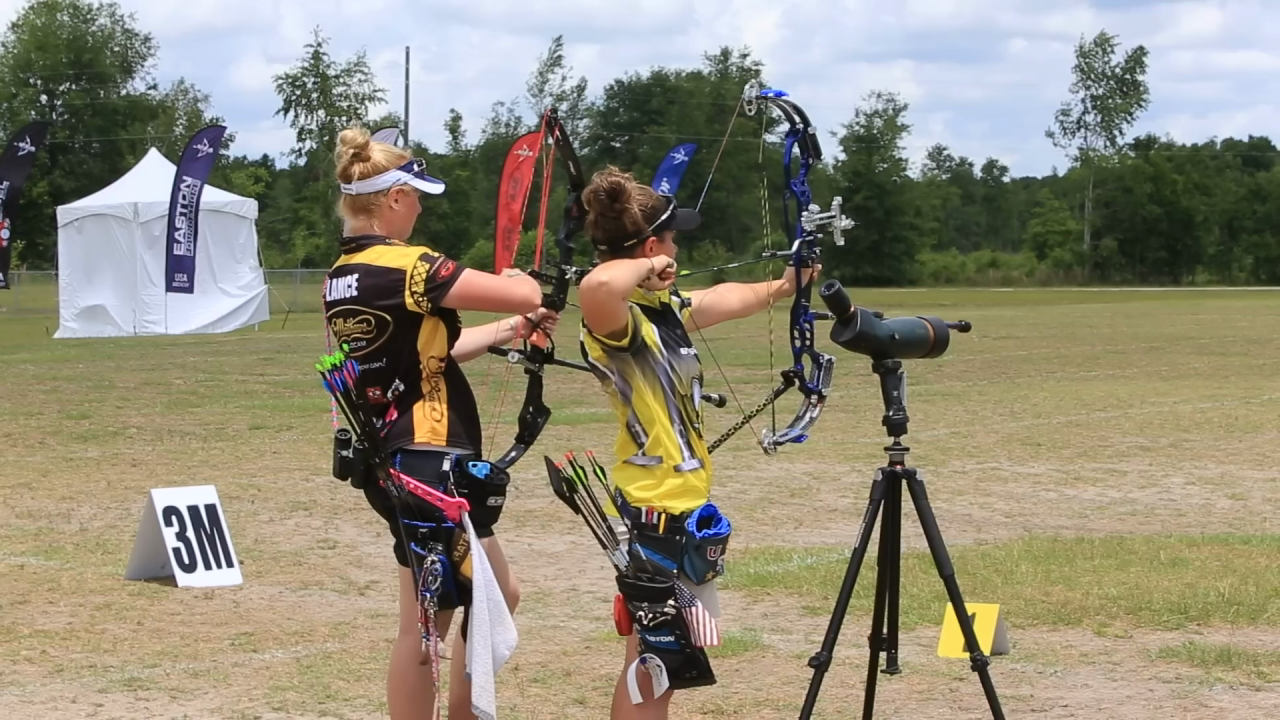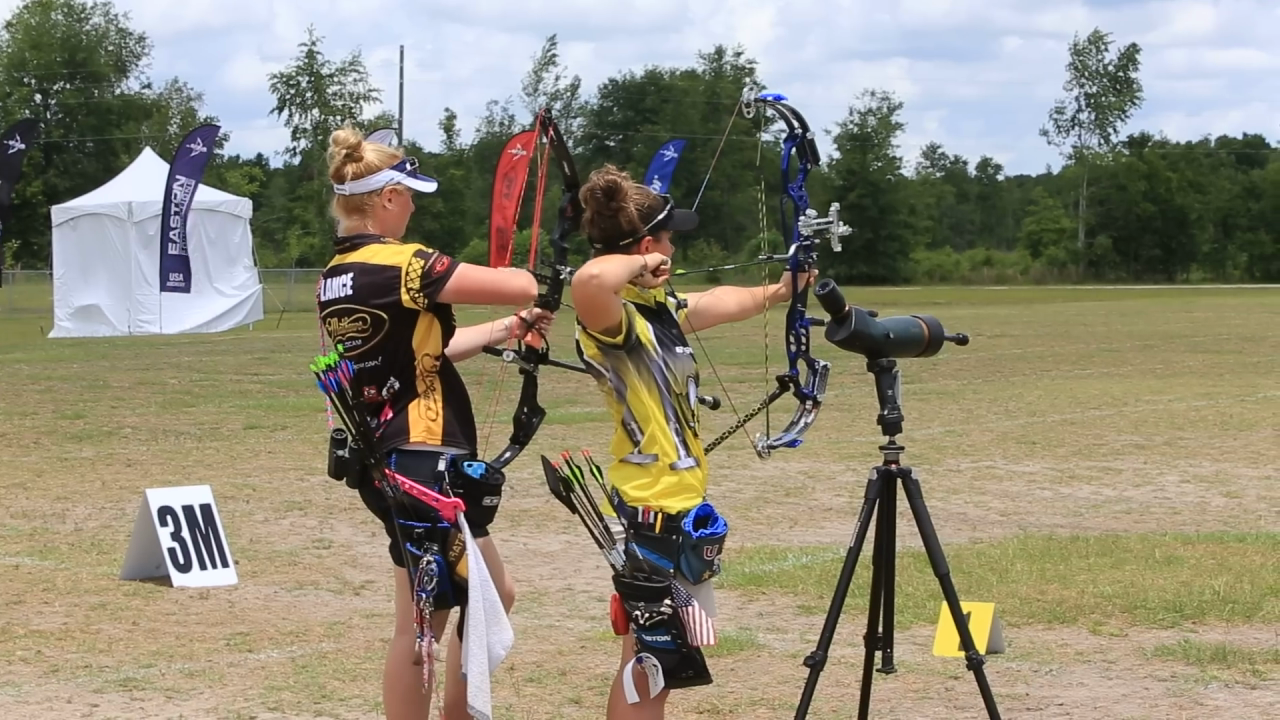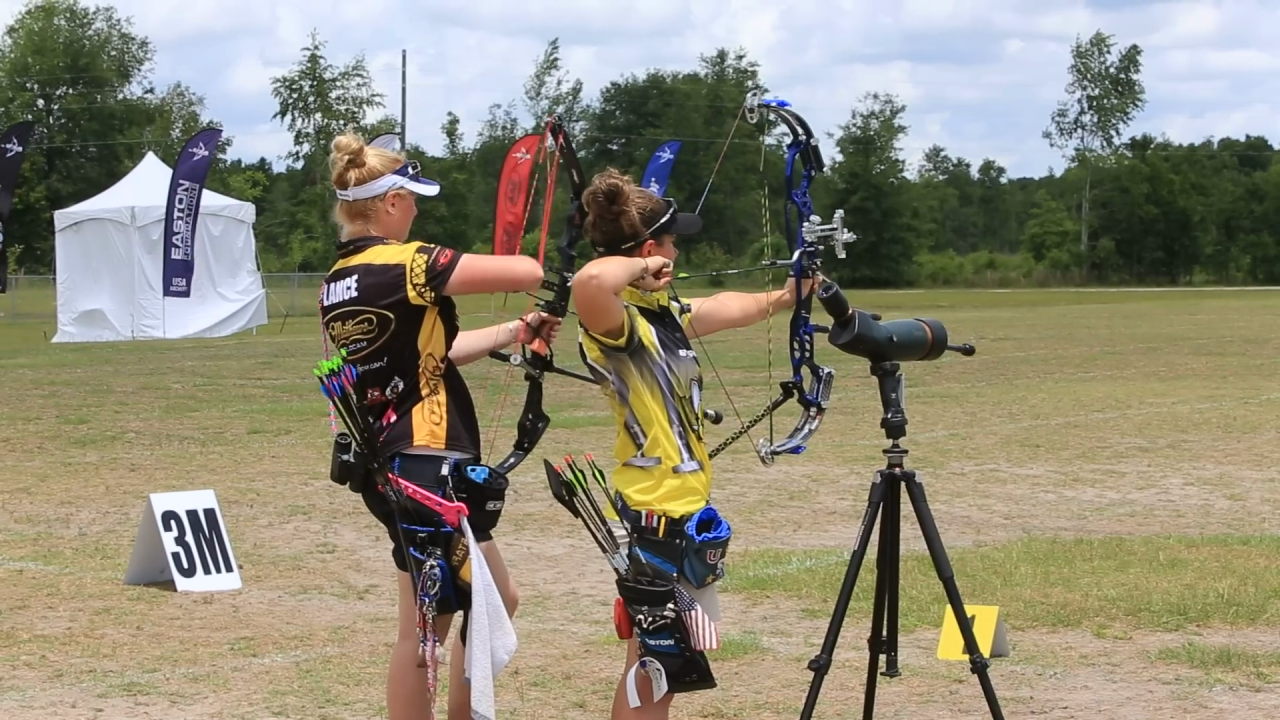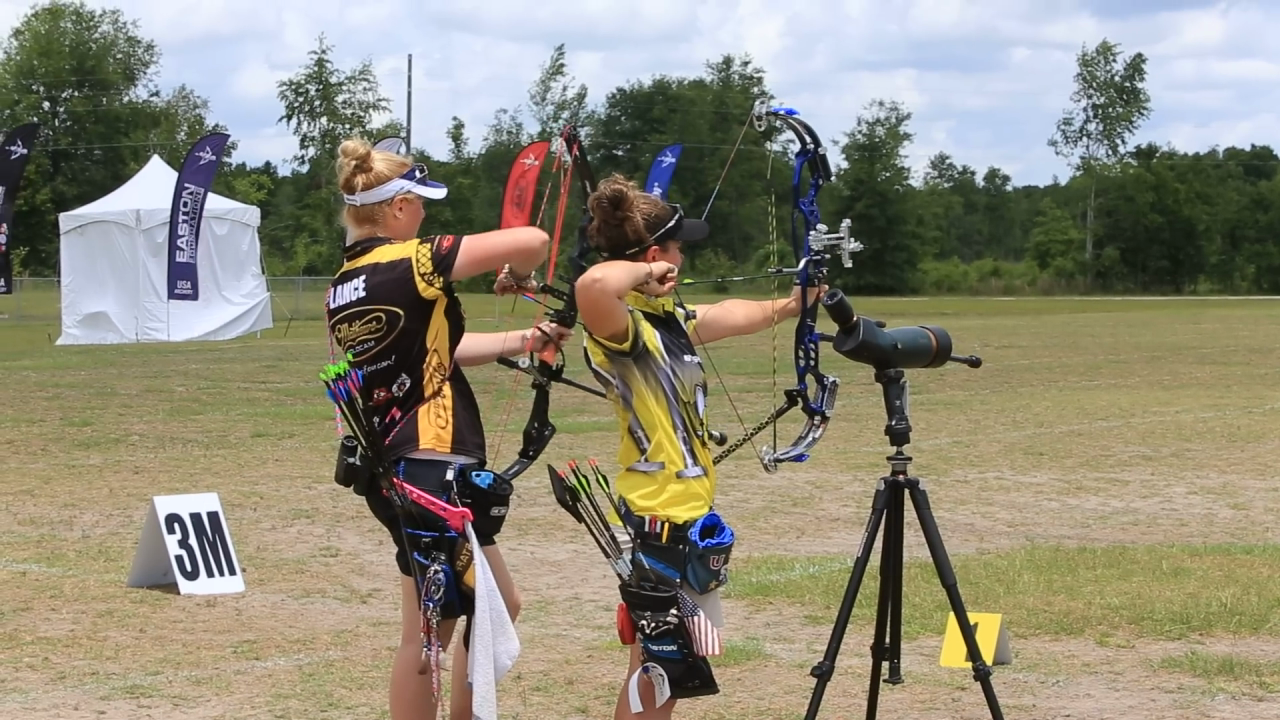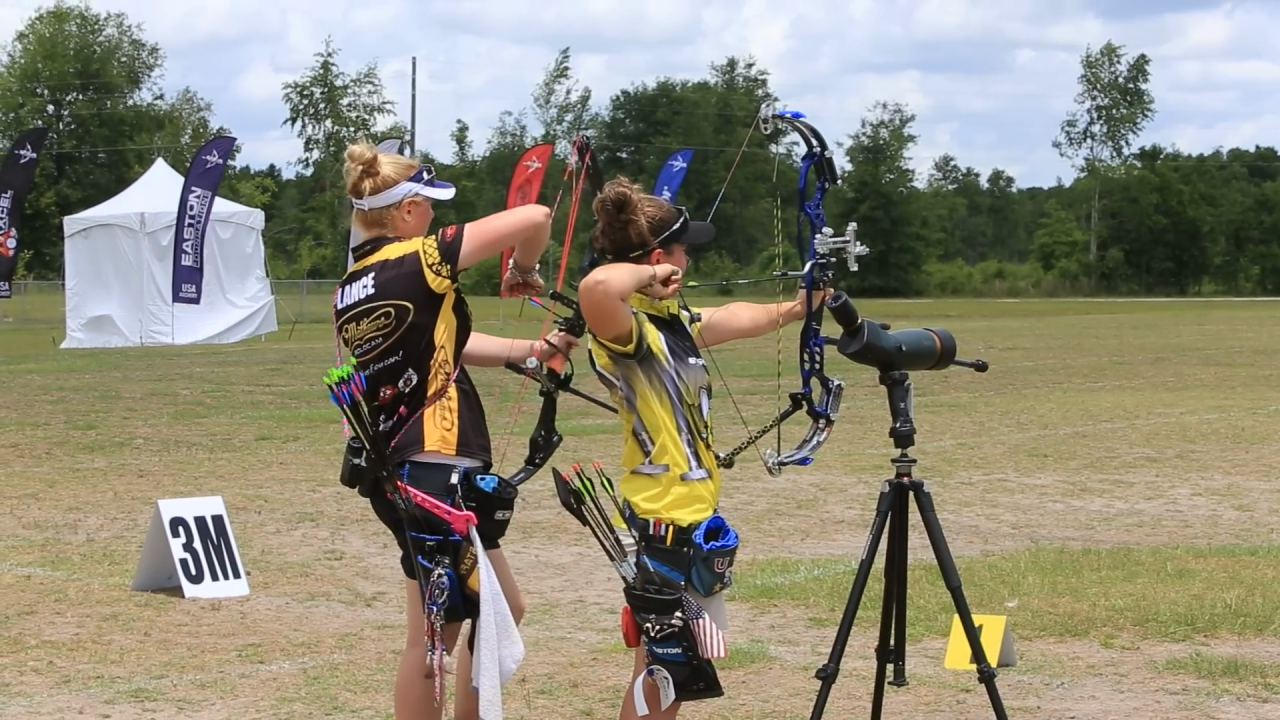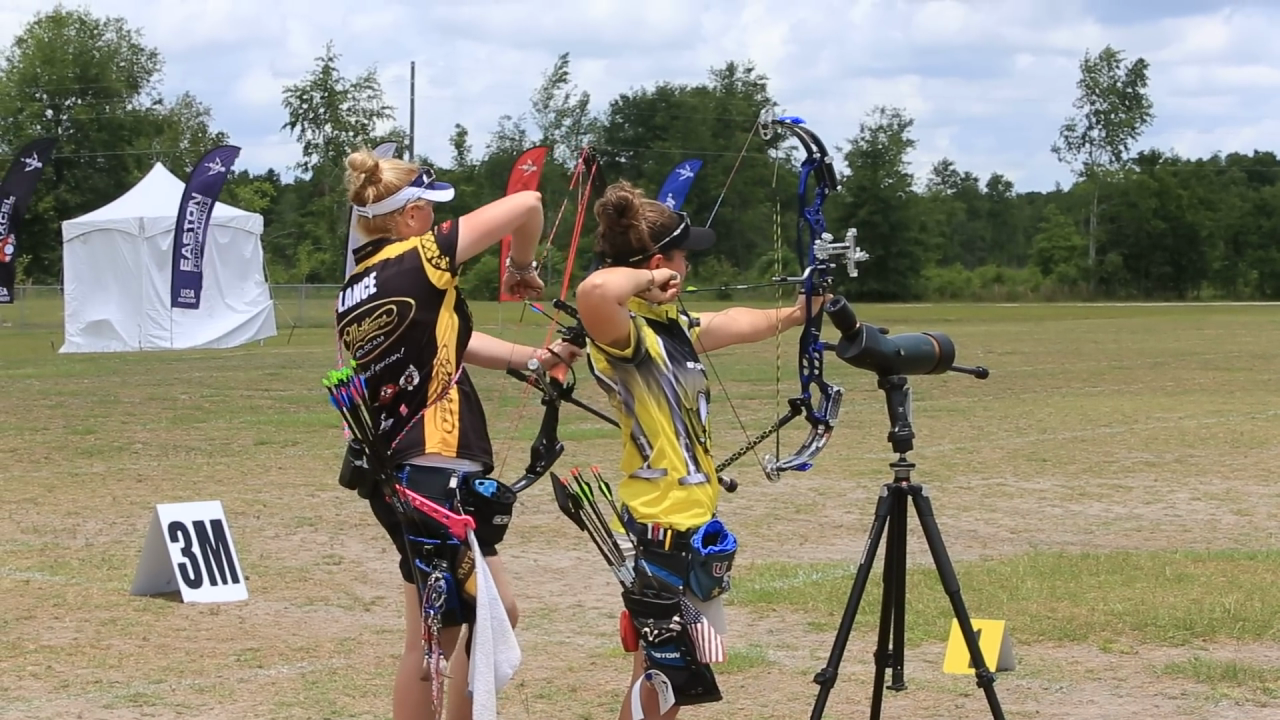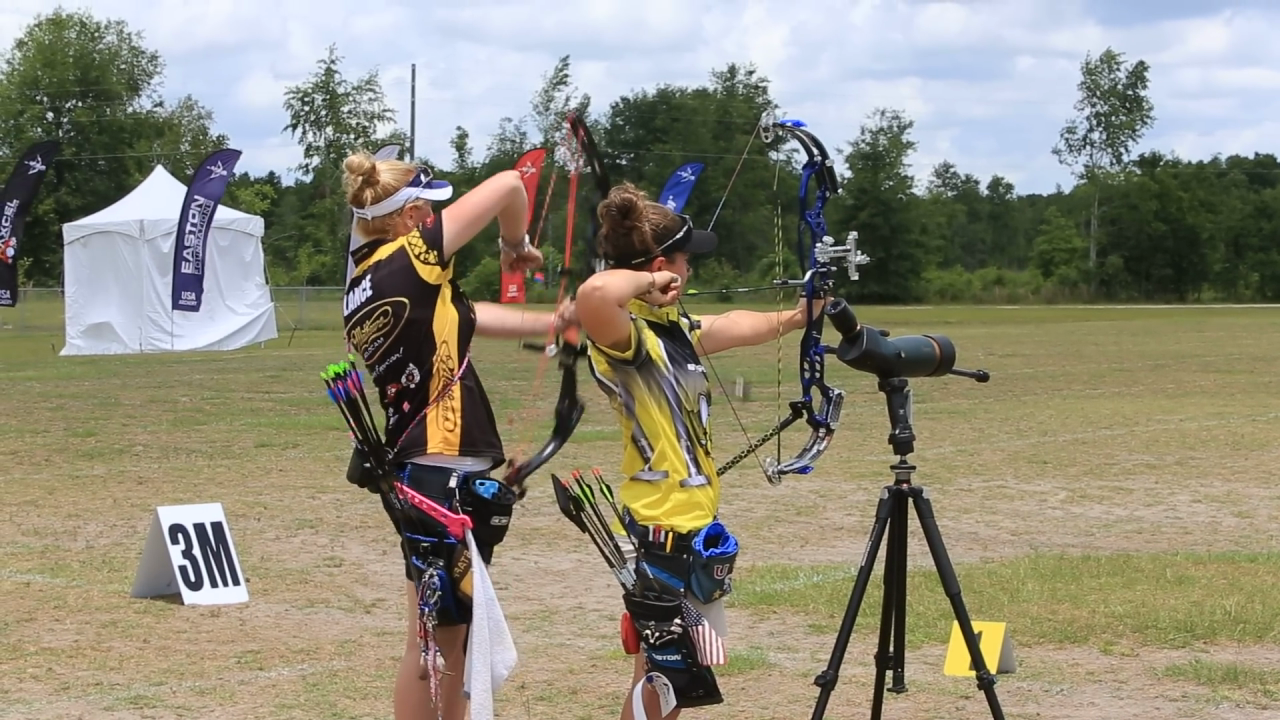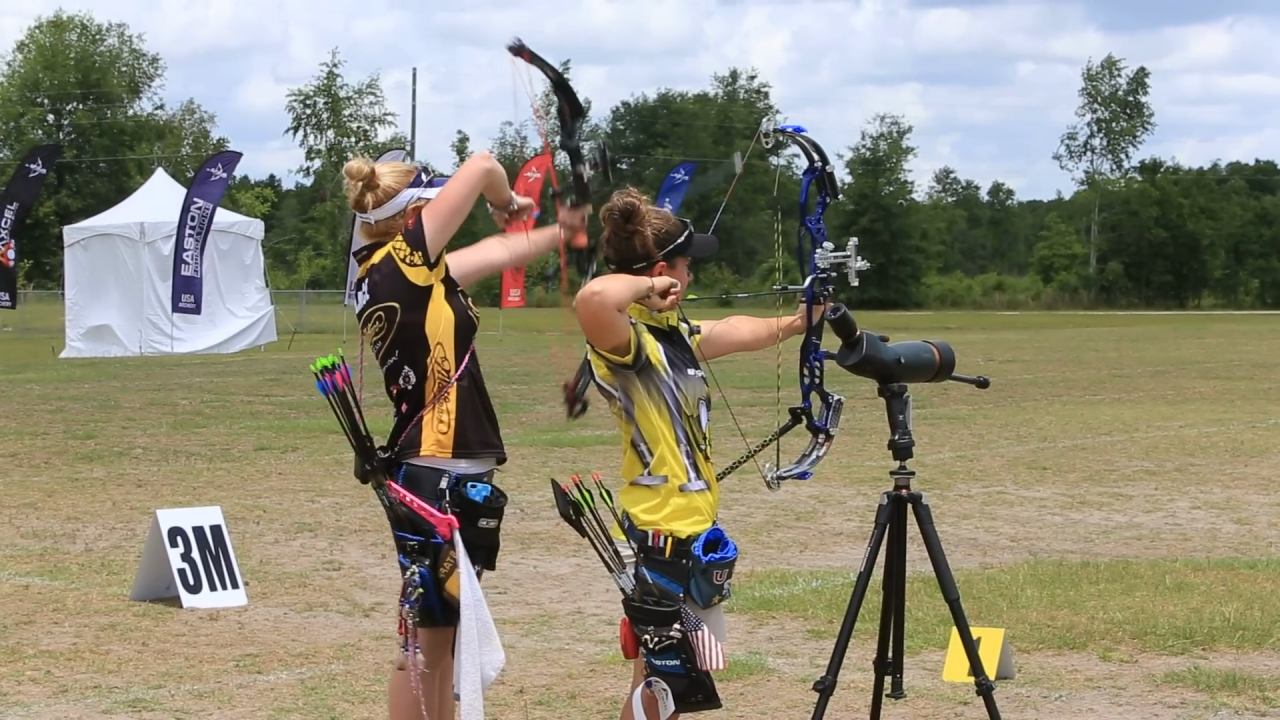
dt=0.3s
person 1, frame 1
left shoulder: (344, 276)
right shoulder: (404, 267)
right elbow: (527, 296)
left wrist: (510, 330)
right wrist: (515, 278)
left hip: (393, 461)
right hip: (427, 465)
left knee: (498, 594)
right knee: (425, 625)
person 1, frame 2
left shoulder: (337, 275)
right shoulder: (399, 265)
right elbow: (521, 287)
left wrist: (505, 329)
right wrist: (512, 289)
left hip: (386, 461)
right hip: (421, 465)
left knee: (493, 594)
right knee: (420, 624)
person 1, frame 3
left shoulder: (339, 281)
right shoulder: (403, 265)
right elbow: (527, 273)
left wrist: (512, 333)
right wrist: (512, 267)
left hip: (389, 466)
right hip: (425, 468)
left knee: (496, 600)
right knee: (424, 629)
person 1, frame 4
left shoulder: (344, 285)
right shoulder: (407, 265)
right elbow: (532, 241)
left wrist: (522, 341)
right wrist: (517, 276)
left hip: (392, 469)
right hip: (430, 472)
left knee: (499, 604)
right knee: (427, 633)
person 1, frame 5
left shoulder: (352, 287)
right shoulder: (414, 263)
right elbow: (534, 217)
left wrist: (531, 350)
right wrist: (524, 269)
left hip: (397, 472)
right hip: (435, 474)
left knee: (502, 608)
right knee: (434, 636)
person 1, frame 6
left shoulder: (357, 290)
right shoulder: (414, 263)
right elbow: (525, 204)
left wrist: (535, 356)
right wrist: (522, 266)
left hip: (401, 474)
right hip: (433, 477)
left knee: (496, 612)
right knee: (431, 640)
person 1, frame 7
left shoulder: (369, 283)
right shoulder: (405, 261)
left elbow: (462, 318)
right elbow: (507, 185)
left wrist: (547, 322)
right wrist: (517, 245)
left hip: (420, 473)
right hip: (438, 478)
left knee: (455, 631)
right knee: (433, 641)
person 1, frame 8
left shoulder: (395, 276)
right shoulder: (399, 264)
left elbow: (486, 256)
right elbow: (479, 167)
left wrist: (556, 232)
right wrist: (509, 204)
left hip: (451, 477)
right hip: (438, 480)
left knee: (447, 636)
right knee: (426, 643)
person 2, frame 1
left shoulder: (663, 306)
right shoulder: (616, 317)
left elbow: (723, 298)
right elbow: (597, 285)
left wrist: (781, 288)
right wrist: (646, 268)
left hip: (678, 511)
right hip: (656, 515)
left knee: (660, 660)
person 2, frame 2
left shoulder: (657, 306)
right shoulder: (612, 315)
left elbow: (716, 302)
right elbow: (588, 279)
left wrist: (777, 292)
right wrist: (639, 266)
left hip: (675, 509)
right hip: (652, 516)
left knee: (658, 662)
right knee: (647, 667)
person 2, frame 3
left shoulder: (662, 309)
right shoulder: (616, 320)
left elbow: (723, 307)
right elbow: (590, 280)
left wrist: (782, 298)
right wrist: (638, 267)
left hip: (679, 514)
right hip: (655, 520)
left knee: (663, 665)
right knee: (652, 670)
person 2, frame 4
left shoulder: (667, 316)
right shoulder: (620, 324)
left elbow: (727, 314)
right elbow: (593, 285)
left wrist: (787, 306)
right wrist: (644, 273)
left hip: (684, 519)
right hip: (659, 526)
left knee: (666, 670)
right knee: (655, 675)
person 2, frame 5
left shoulder: (673, 319)
right shoulder: (625, 327)
left elbow: (732, 318)
right elbow: (595, 286)
left wrist: (793, 309)
right wrist: (647, 275)
left hip: (690, 522)
right hip: (663, 528)
left knee: (671, 672)
right knee: (660, 676)
person 2, frame 6
left shoulder: (671, 323)
right shoulder: (623, 332)
left elbow: (731, 323)
right elbow: (593, 290)
left wrist: (792, 314)
right wrist: (646, 280)
left hip: (688, 527)
right hip: (661, 533)
person 2, frame 7
left shoulder: (673, 326)
right shoulder: (625, 334)
left elbow: (733, 326)
right elbow: (593, 293)
left wrist: (793, 318)
right wrist: (646, 281)
left hip: (691, 530)
right hip: (662, 535)
person 2, frame 8
left shoulder: (672, 332)
right shoulder: (625, 340)
left elbow: (733, 332)
right elbow: (591, 297)
left wrist: (792, 325)
right wrist: (646, 287)
left hip: (690, 534)
right hip: (661, 540)
